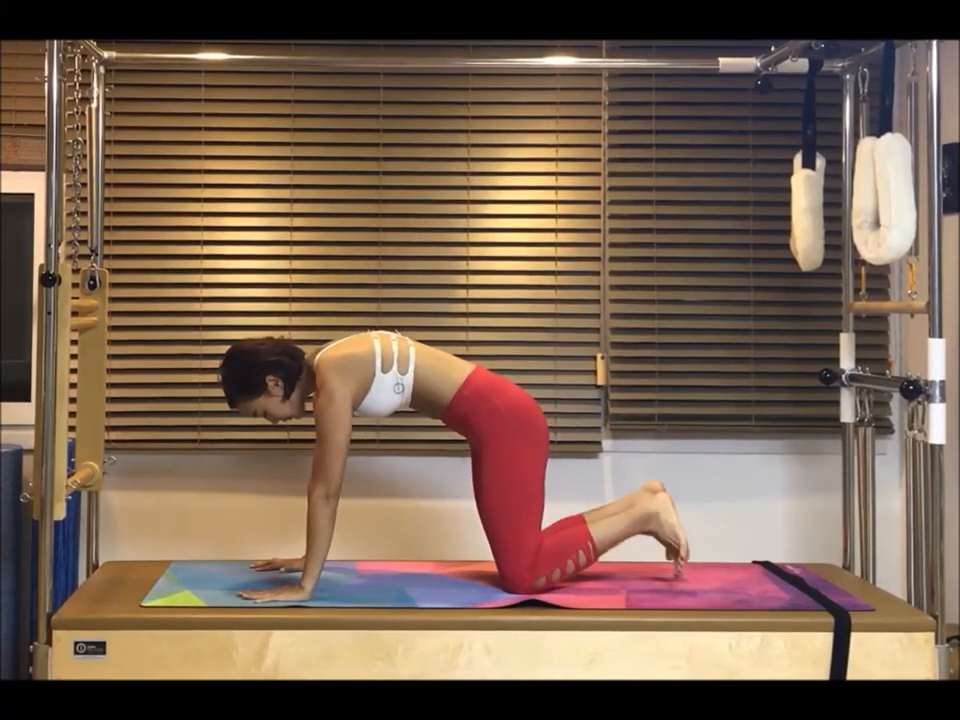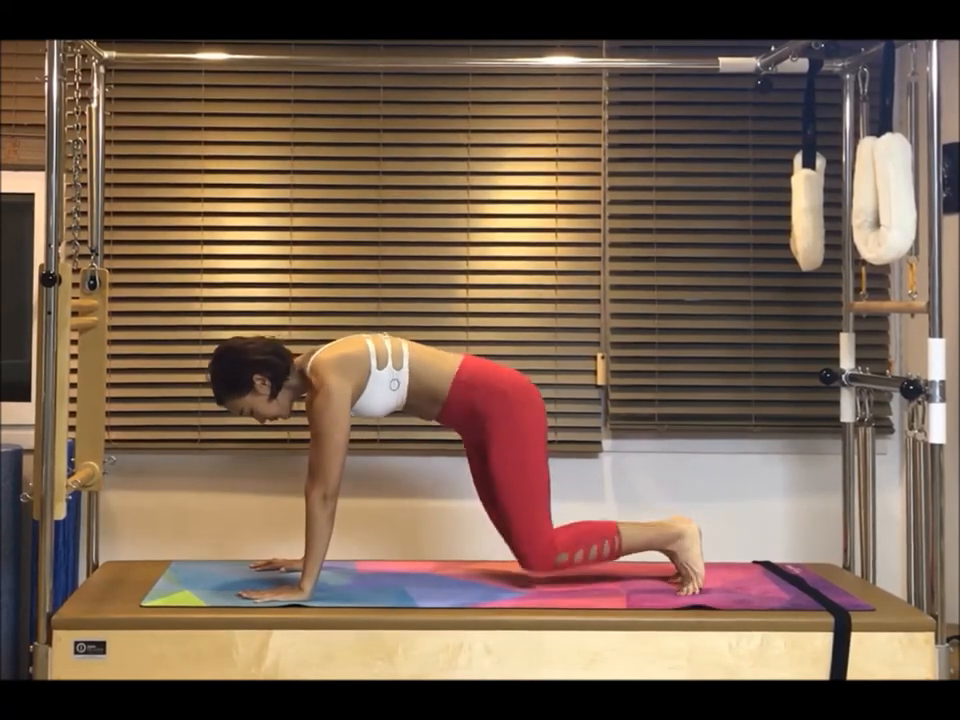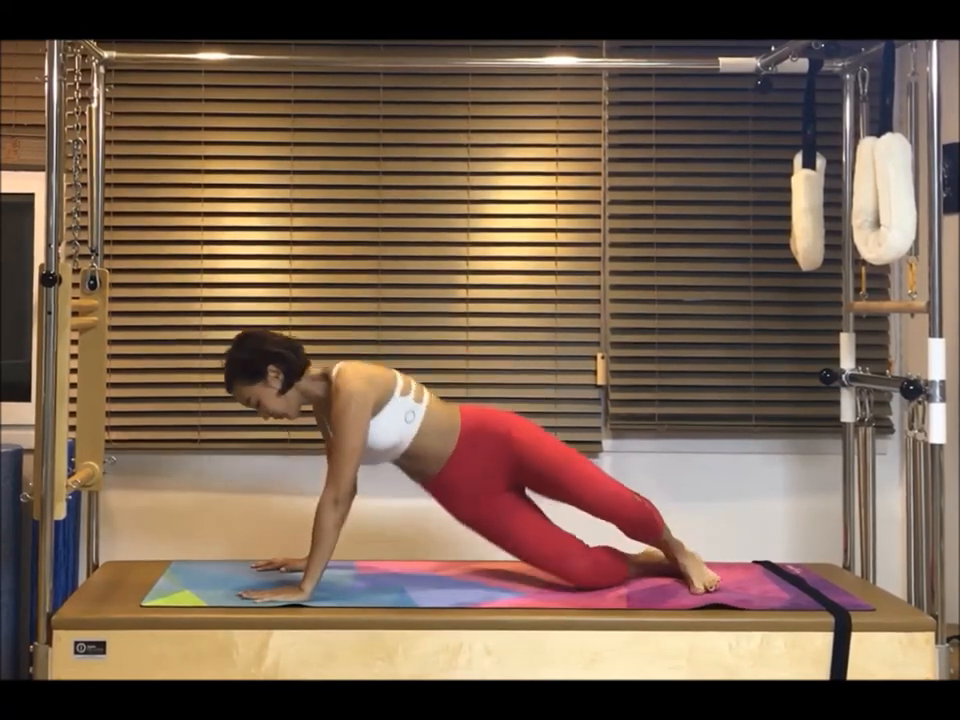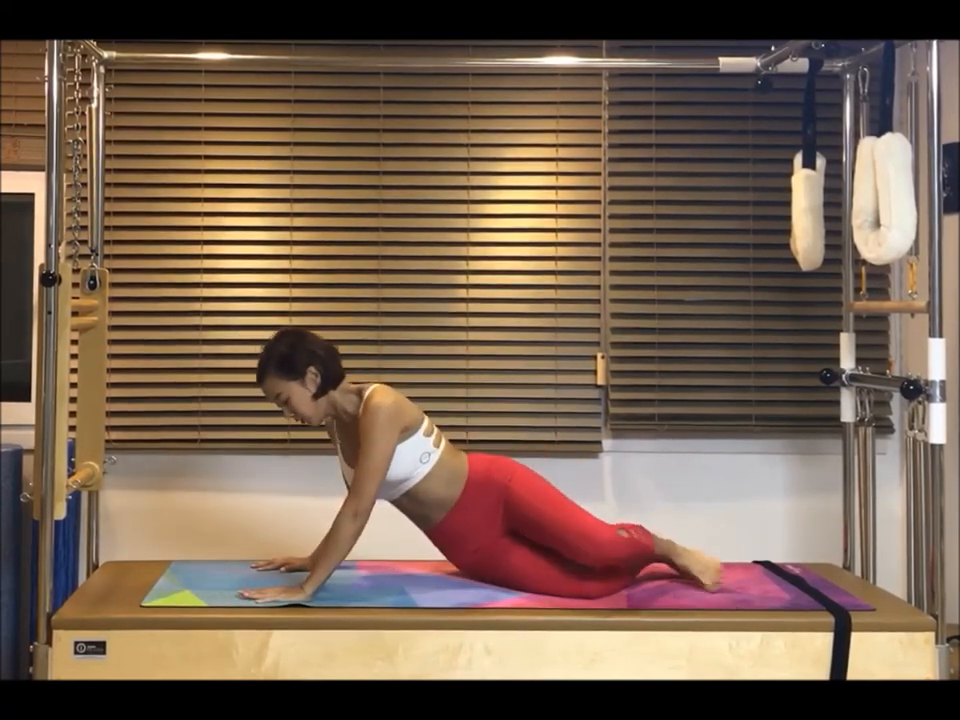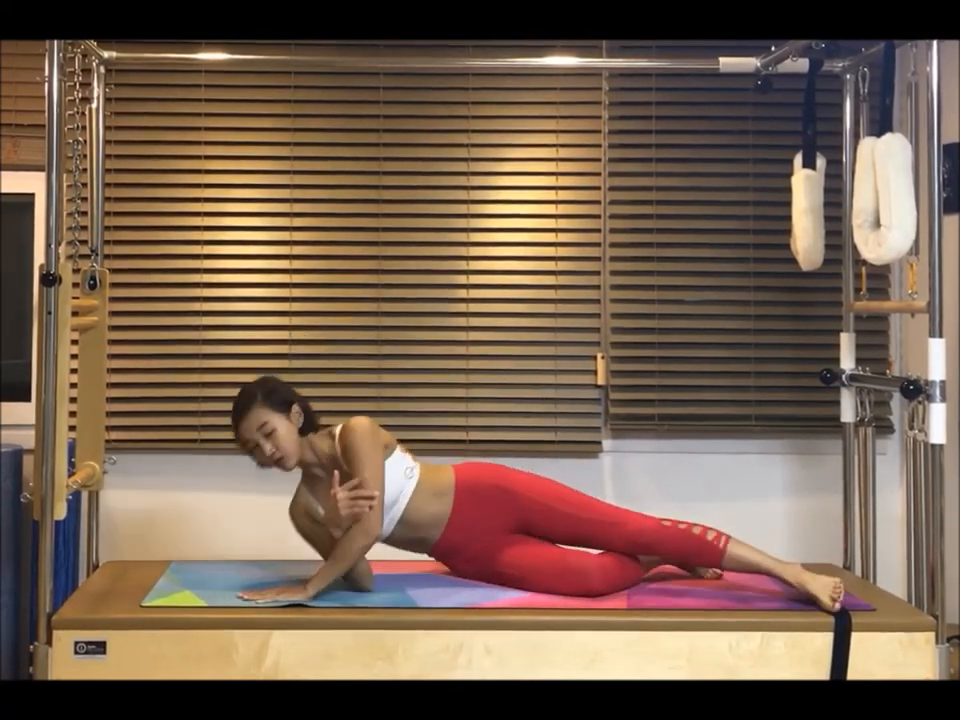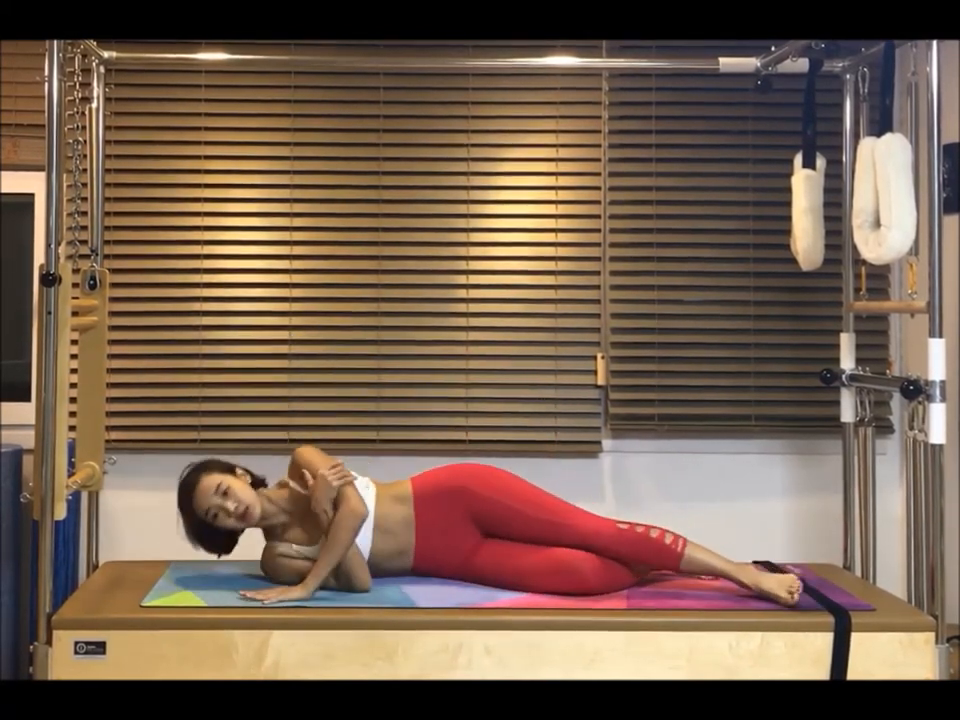
dt=0.5s
person 1, frame 1
left shoulder: (331, 379)
right shoulder: (330, 365)
left elbow: (326, 491)
right elbow: (323, 482)
left wrist: (305, 585)
right wrist: (307, 557)
left hip: (502, 419)
right hip: (496, 418)
left knee: (522, 574)
right knee: (522, 555)
left ankle: (646, 514)
right ankle: (639, 501)
person 1, frame 2
left shoulder: (328, 379)
right shoulder: (316, 378)
left elbow: (325, 493)
right elbow: (317, 482)
left wrist: (305, 586)
right wrist: (306, 558)
left hip: (501, 401)
right hip: (480, 415)
left knee: (537, 552)
right knee: (531, 546)
left ankle: (671, 534)
right ankle: (664, 536)
person 1, frame 3
left shoulder: (348, 386)
right shoulder: (324, 407)
left elbow: (335, 496)
right elbow: (343, 492)
left wrist: (306, 587)
right wrist: (310, 560)
left hip: (490, 440)
right hip: (463, 490)
left knee: (610, 499)
right knee: (584, 570)
left ankle: (678, 551)
right ankle: (652, 563)
person 1, frame 4
left shoulder: (379, 405)
right shoulder: (338, 423)
left elbow: (358, 512)
right elbow: (356, 505)
left wrist: (306, 589)
right wrist: (312, 560)
left hip: (495, 487)
right hip: (468, 545)
left knee: (598, 547)
left ankle: (668, 548)
right ankle: (651, 561)
person 1, frame 5
left shoulder: (357, 432)
right shoulder: (303, 510)
left elbow: (370, 525)
right elbow: (361, 576)
left wrist: (310, 587)
right wrist: (340, 521)
left hip: (489, 496)
right hip: (471, 553)
left knee: (633, 527)
right knee: (594, 577)
left ankle: (790, 574)
right ankle: (665, 569)
person 1, frame 6
left shoulder: (301, 463)
right shoulder: (277, 556)
left elbow: (354, 510)
right elbow: (358, 580)
left wrist: (305, 588)
right wrist: (322, 517)
left hip: (453, 496)
right hip: (455, 554)
left knee: (597, 532)
right knee: (588, 575)
left ankle: (748, 573)
right ankle: (663, 570)
